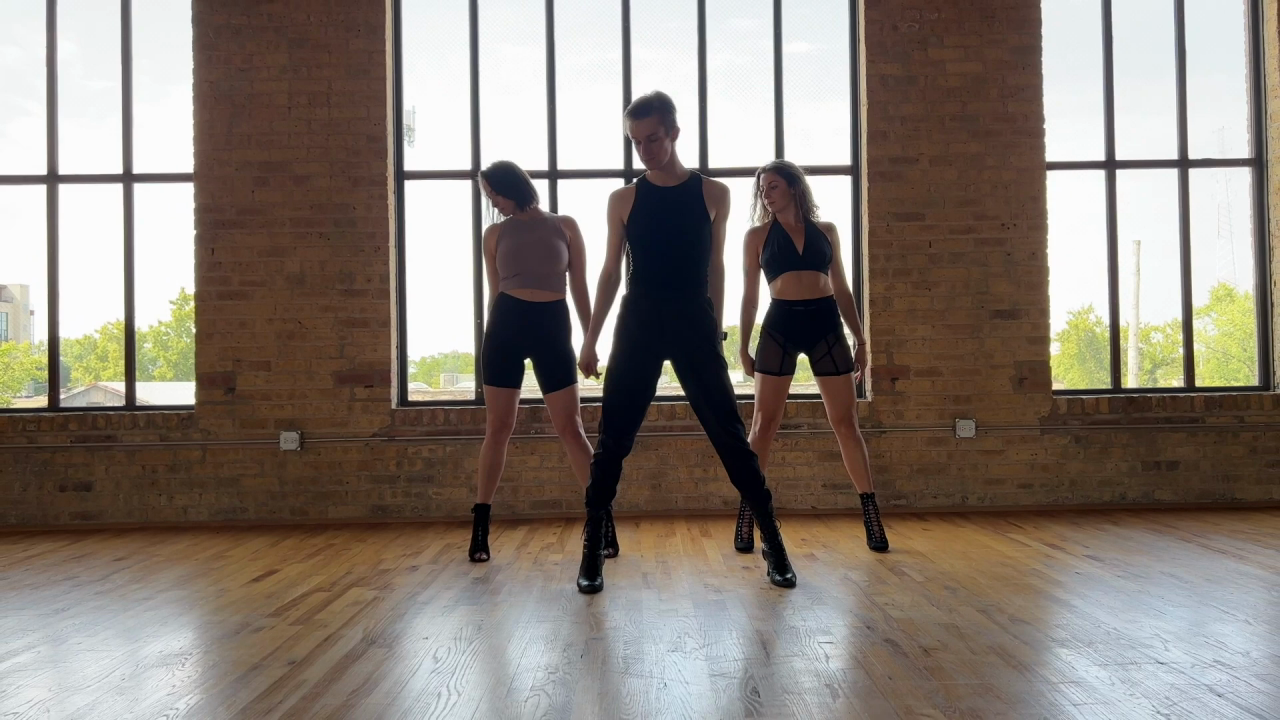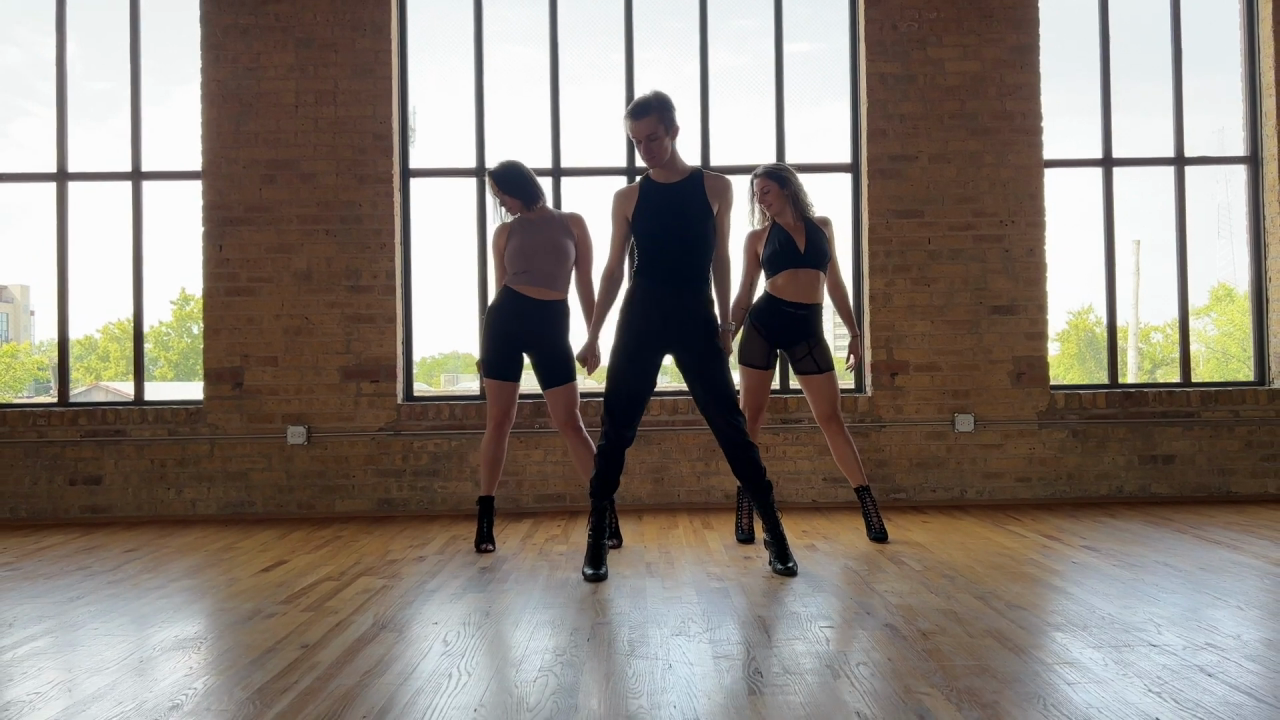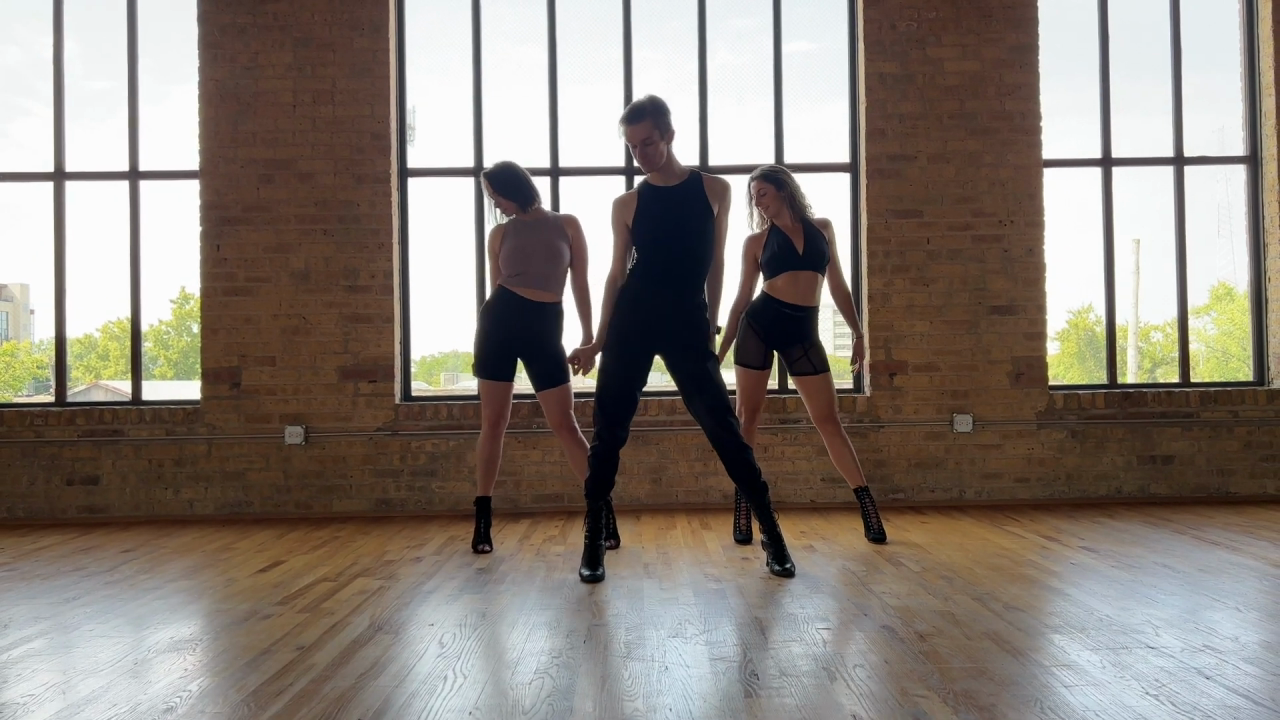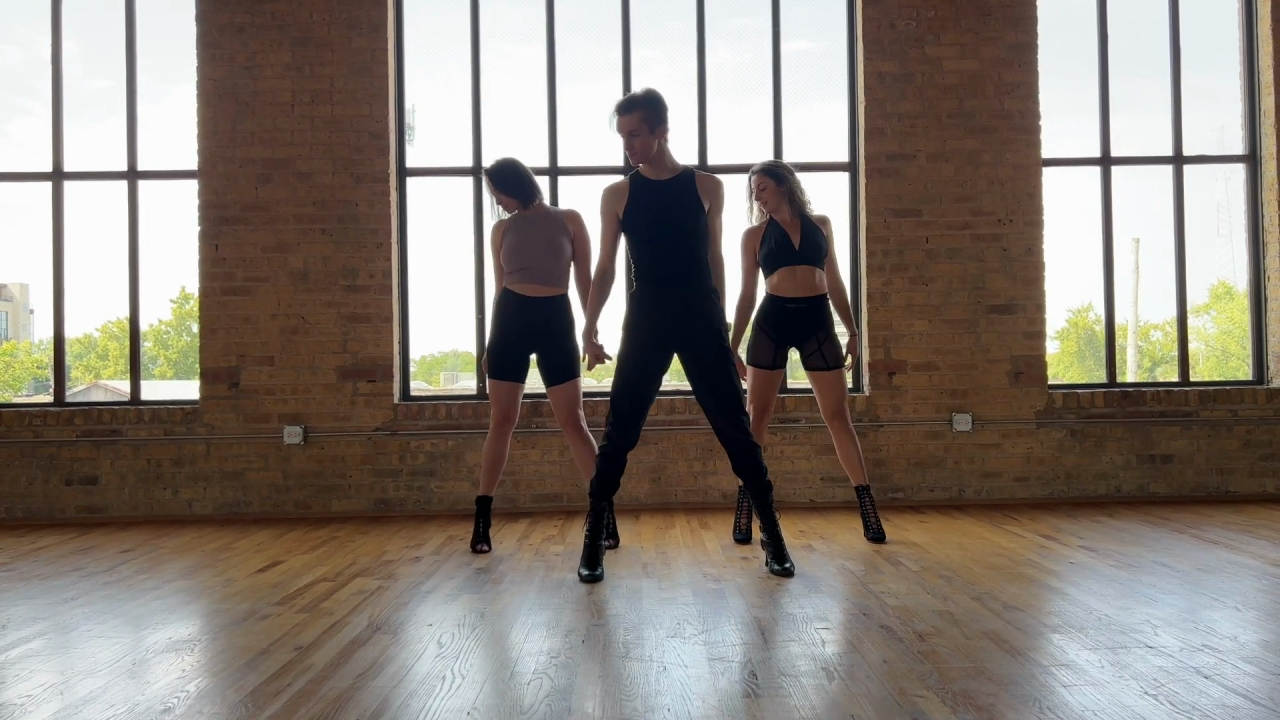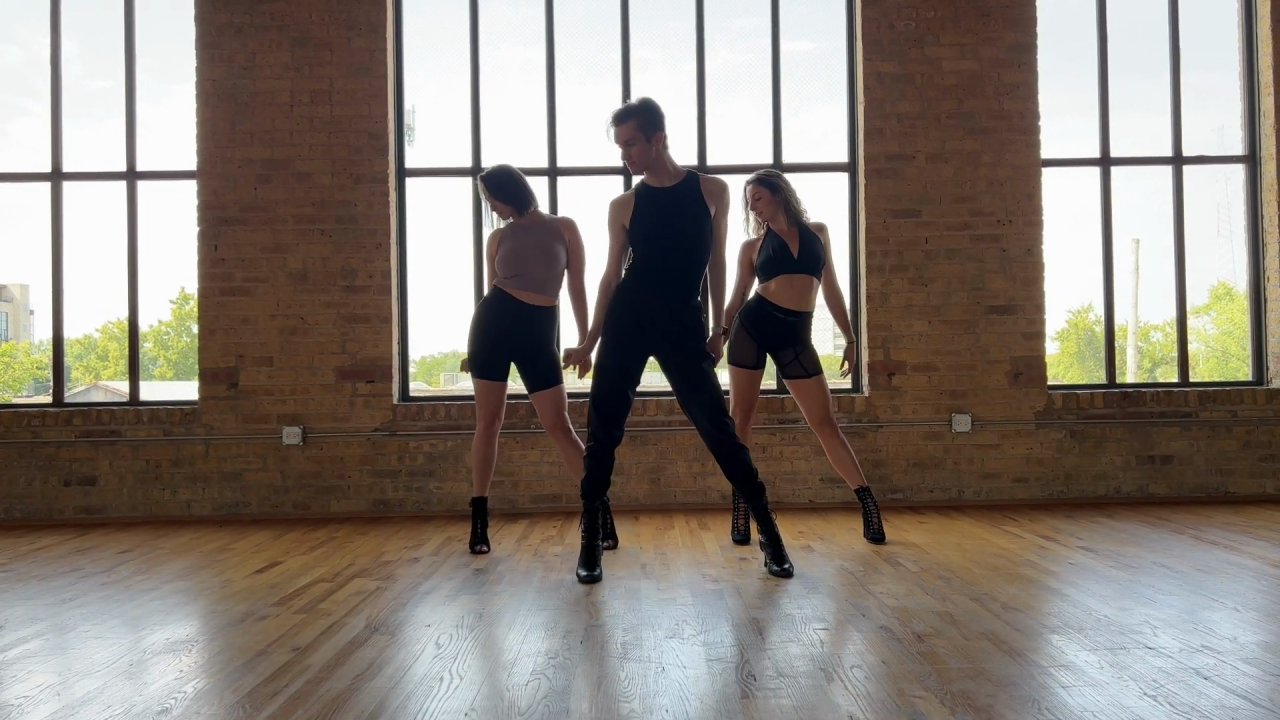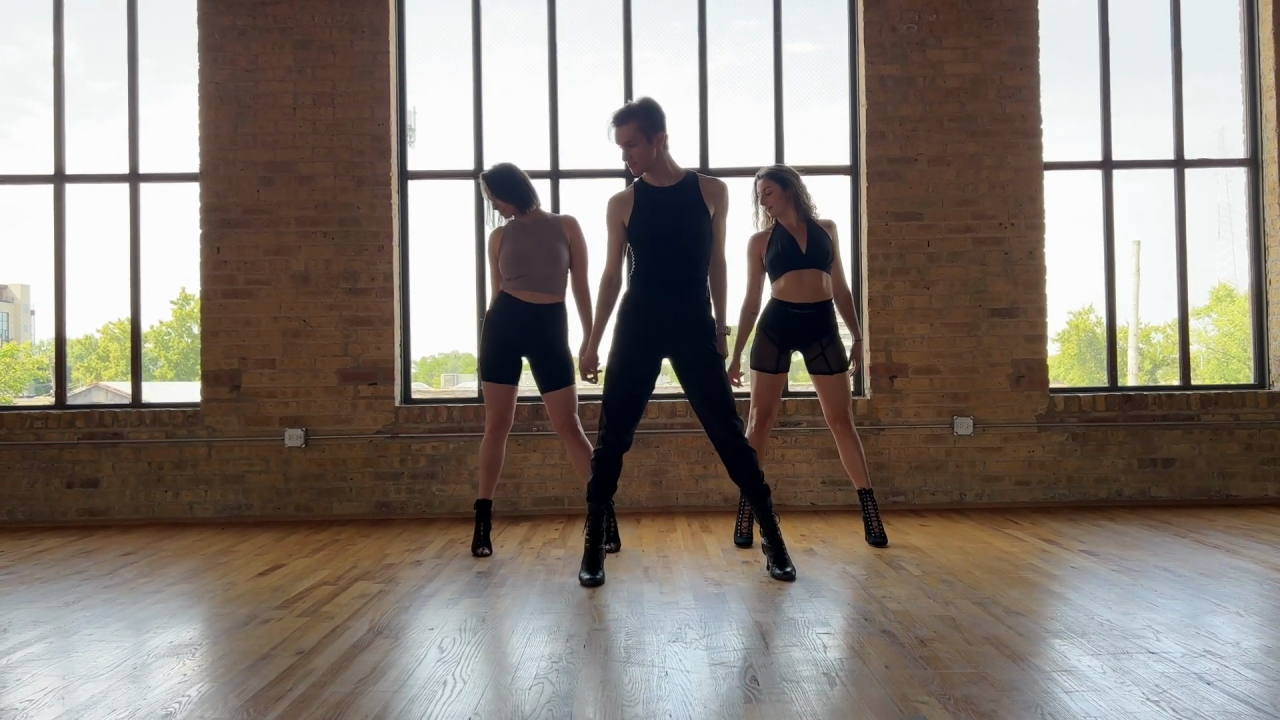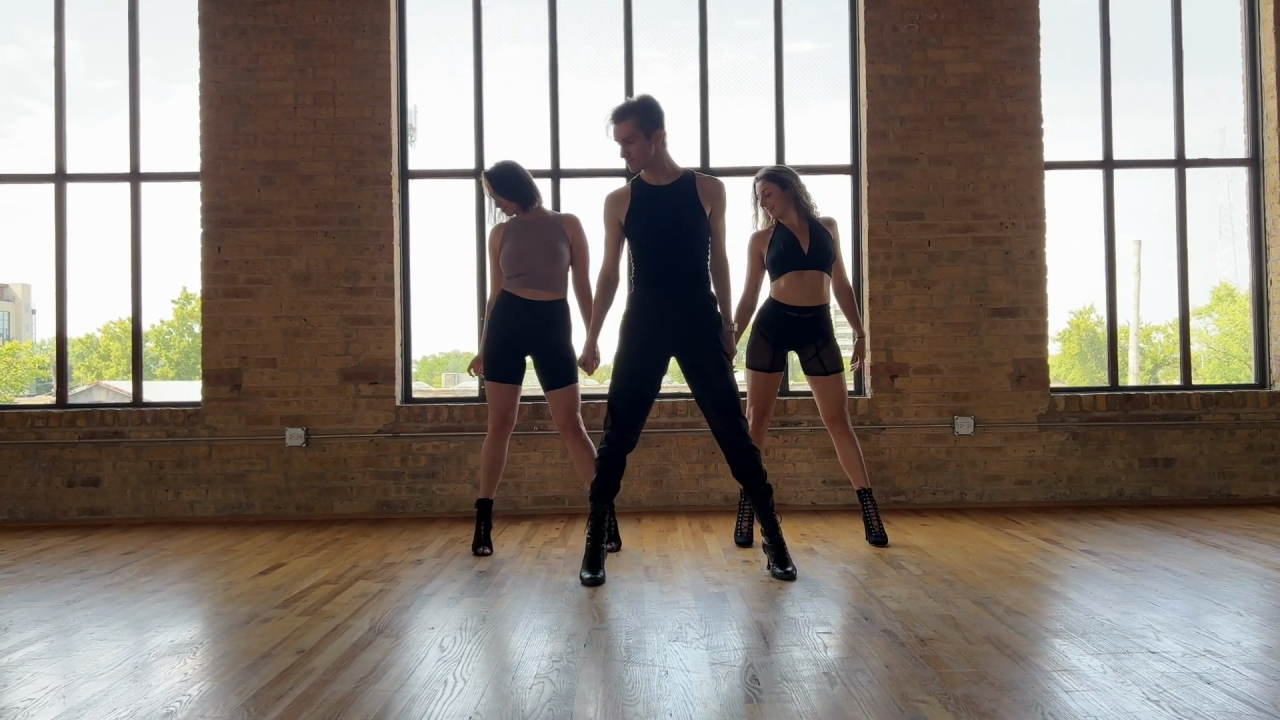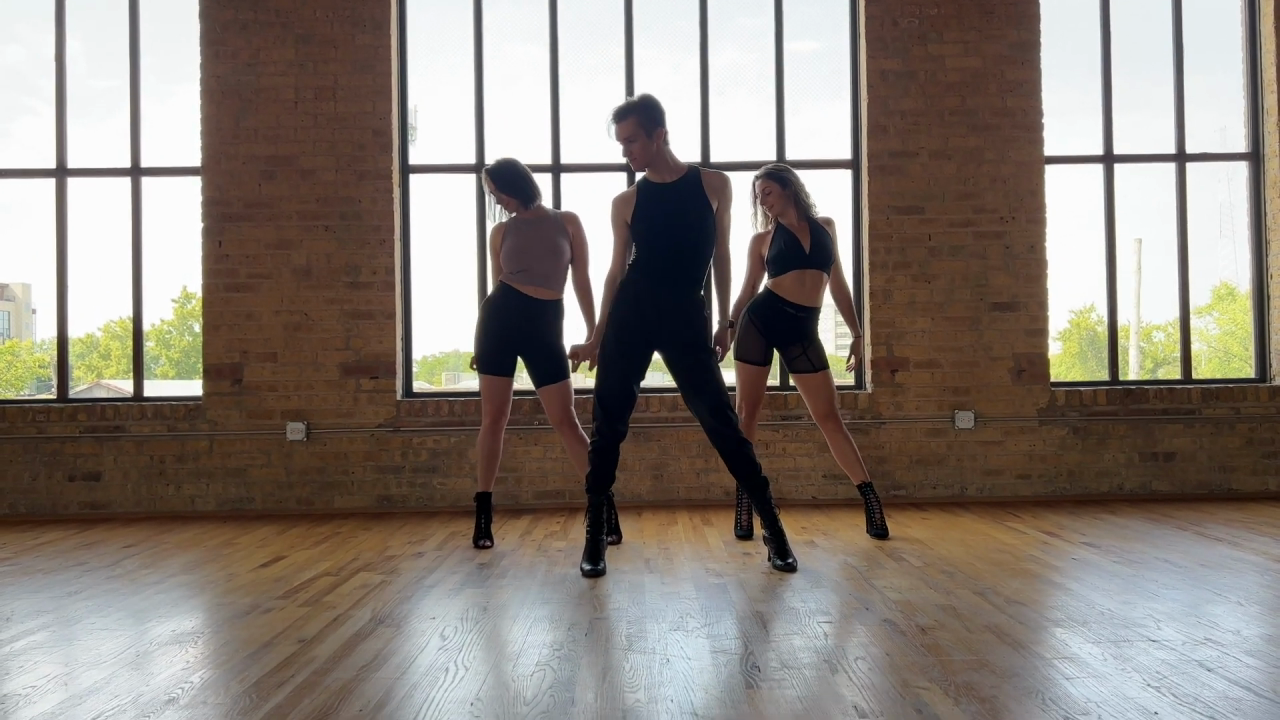
dt=0.7s
person 1, frame 1
left shoulder: (713, 194)
right shoulder: (623, 200)
left elbow: (714, 266)
right elbow: (611, 272)
left wrist: (718, 331)
right wrist: (591, 338)
left hip: (695, 322)
right hip: (639, 321)
left knee: (728, 434)
right knee: (614, 436)
left ankle: (772, 541)
right ankle: (592, 549)
person 1, frame 2
left shoulder: (715, 188)
right shoulder: (628, 198)
left elbow: (720, 260)
right elbow: (614, 269)
left wrist: (726, 324)
right wrist: (593, 332)
left hip: (695, 318)
right hip: (641, 317)
left knee: (729, 424)
right knee: (617, 426)
left ankle: (774, 531)
right ankle: (597, 538)
person 1, frame 3
left shoulder: (714, 190)
right shoulder: (627, 205)
left elbow: (715, 263)
right elbow: (617, 273)
left wrist: (711, 326)
right wrist: (597, 341)
left hip: (687, 321)
right hip: (633, 318)
left knee: (722, 426)
right knee: (609, 427)
left ankle: (771, 533)
right ankle: (593, 541)
person 1, frame 4
left shoulder: (706, 187)
right shoulder: (617, 195)
left elbow: (714, 258)
right elbow: (605, 267)
left wrist: (721, 322)
right wrist: (589, 327)
left hip: (700, 316)
right hip: (646, 317)
left knee: (733, 426)
right knee: (621, 428)
left ankle: (771, 533)
right ankle: (594, 538)
person 1, frame 5
left shoulder: (712, 191)
right shoulder: (624, 205)
left elbow: (716, 263)
right elbow: (613, 275)
left wrist: (717, 328)
right wrist: (589, 341)
left hip: (683, 322)
right hip: (627, 319)
left knee: (718, 427)
right knee: (603, 428)
left ankle: (769, 533)
right ankle: (590, 541)
person 1, frame 6
left shoulder: (711, 191)
right shoulder: (622, 203)
left elbow: (716, 262)
right elbow: (612, 275)
left wrist: (720, 327)
right wrist: (592, 342)
left hip: (693, 321)
right hip: (638, 321)
left knee: (727, 430)
right knee: (614, 432)
left ankle: (772, 536)
right ankle: (594, 543)
person 1, frame 7
left shoulder: (708, 190)
right shoulder: (619, 201)
left elbow: (718, 260)
right elbow: (609, 272)
left wrist: (727, 325)
right wrist: (591, 338)
left hip: (699, 319)
right hip: (644, 320)
left knee: (731, 429)
right knee: (619, 431)
left ankle: (773, 536)
right ankle: (595, 542)
person 1, frame 8
left shoulder: (714, 185)
right shoulder: (626, 202)
left elbow: (721, 256)
right elbow: (618, 270)
left wrist: (724, 322)
right wrist: (596, 338)
left hip: (687, 315)
right hip: (632, 313)
left knee: (721, 422)
right knee: (608, 423)
left ankle: (772, 528)
right ankle: (594, 536)
person 2, frame 1
left shoulder: (564, 226)
right shoulder: (494, 234)
left elbow: (579, 285)
right elbow: (495, 290)
right wrist: (491, 342)
left hip: (552, 329)
right hip: (506, 325)
left knee: (570, 430)
right knee: (498, 429)
left ankle: (603, 521)
right ankle: (480, 528)
person 2, frame 2
left shoulder: (572, 223)
right shoulder: (505, 232)
left elbow: (585, 281)
right elbow: (501, 285)
right wrist: (486, 346)
left hip: (551, 327)
right hip: (507, 321)
left knee: (570, 425)
right knee: (498, 422)
left ankle: (607, 512)
right ankle: (485, 520)
person 2, frame 3
left shoulder: (567, 225)
right shoulder: (500, 234)
left elbow: (580, 284)
right elbow: (495, 287)
left wrist: (589, 336)
right wrist: (482, 344)
left hip: (544, 329)
right hip: (501, 321)
left knee: (565, 426)
right knee: (493, 422)
left ankle: (604, 512)
right ankle: (482, 521)
person 2, frame 4
left shoulder: (568, 220)
right shoulder: (502, 229)
left elbow: (584, 279)
right elbow: (500, 286)
right wrist: (490, 343)
left hip: (555, 322)
right hip: (510, 321)
left knee: (572, 423)
right knee: (501, 423)
left ankle: (605, 512)
right ankle: (482, 519)
person 2, frame 5
left shoulder: (563, 228)
right shoulder: (498, 237)
left elbow: (577, 287)
right elbow: (492, 288)
left wrist: (586, 341)
right wrist: (473, 347)
left hip: (539, 331)
right hip: (495, 321)
left knee: (559, 427)
right knee: (488, 423)
left ankle: (601, 513)
right ankle: (479, 521)
person 2, frame 6
left shoulder: (565, 226)
right shoulder: (500, 235)
left elbow: (581, 285)
right elbow: (496, 291)
left wrist: (591, 338)
right wrist: (484, 345)
left hip: (549, 329)
right hip: (504, 325)
left knee: (568, 427)
right knee: (497, 425)
left ankle: (604, 516)
right ankle: (482, 523)
person 2, frame 7
left shoulder: (566, 224)
right shoulder: (501, 233)
left elbow: (582, 284)
right elbow: (496, 290)
right wrist: (484, 346)
left hip: (553, 326)
right hip: (507, 324)
left knee: (571, 426)
right knee: (499, 426)
right ankle: (482, 523)
person 2, frame 8
left shoulder: (567, 222)
right shoulder: (501, 231)
left elbow: (582, 280)
right elbow: (496, 284)
left wrist: (594, 333)
right wrist: (480, 342)
left hip: (545, 326)
right hip: (502, 318)
left knee: (565, 421)
right knee: (494, 418)
right ankle: (483, 517)
person 3, frame 1
left shoulder: (826, 231)
right shoulder: (757, 236)
left elbow: (842, 290)
right elbow: (750, 295)
left wrist: (861, 339)
right wrist: (743, 346)
left hip: (826, 329)
right hip: (779, 328)
left knee: (845, 423)
right knee: (764, 423)
left ankle: (872, 516)
right ankle: (746, 518)
person 3, frame 2
left shoulder: (822, 226)
right shoulder: (757, 237)
left elbow: (835, 284)
right elbow: (744, 296)
left wrist: (855, 332)
left hip: (809, 331)
right hip: (764, 325)
left knee: (832, 420)
right knee: (750, 417)
left ankle: (868, 506)
right ankle: (744, 509)
person 3, frame 3
left shoulder: (822, 227)
right shoulder: (757, 241)
left elbow: (838, 285)
right elbow: (742, 299)
left wrist: (858, 331)
right wrist: (720, 351)
left hip: (803, 333)
right hip: (760, 326)
left knee: (828, 421)
right knee: (746, 417)
left ankle: (869, 507)
right ankle: (742, 511)
person 3, frame 4
left shoulder: (820, 224)
right shoulder: (754, 235)
left elbow: (834, 282)
right elbow: (747, 294)
left wrist: (852, 331)
right wrist: (732, 346)
left hip: (818, 324)
right hip: (771, 323)
left knee: (837, 417)
right knee: (756, 416)
left ankle: (867, 506)
right ankle: (745, 508)
person 3, frame 5
left shoulder: (818, 232)
right shoulder: (752, 246)
left elbow: (831, 290)
right elbow: (736, 301)
left wrist: (850, 338)
left hip: (796, 336)
right hip: (753, 327)
left knee: (825, 424)
right knee: (740, 418)
left ankle: (868, 505)
right ankle: (740, 510)
person 3, frame 6
left shoulder: (826, 228)
right shoulder: (761, 240)
left elbow: (840, 287)
right elbow: (752, 299)
left wrist: (857, 336)
right wrist: (735, 353)
left hip: (822, 328)
right hip: (775, 327)
left knee: (841, 420)
right knee: (760, 419)
left ankle: (870, 511)
right ankle: (747, 511)
person 3, frame 7
left shoulder: (827, 227)
right shoulder: (761, 238)
left elbow: (841, 285)
right elbow: (749, 297)
left wrist: (859, 332)
left hip: (818, 330)
right hip: (772, 327)
left knee: (838, 421)
right knee: (757, 419)
left ankle: (870, 511)
right ankle: (746, 513)
person 3, frame 8
left shoulder: (825, 226)
right shoulder: (762, 239)
left elbow: (838, 285)
right elbow: (745, 295)
left wrist: (857, 333)
left hip: (803, 332)
right hip: (761, 322)
left knee: (829, 418)
right knee: (746, 412)
left ankle: (871, 503)
right ankle: (743, 506)
